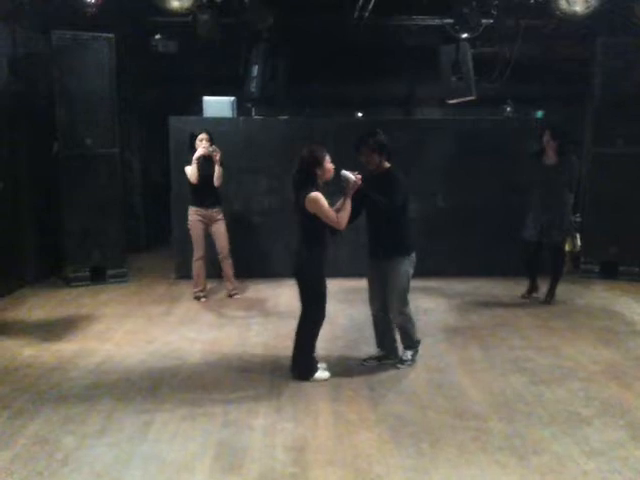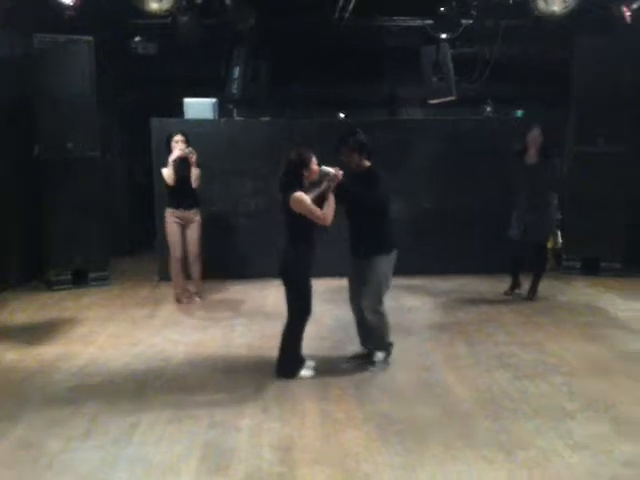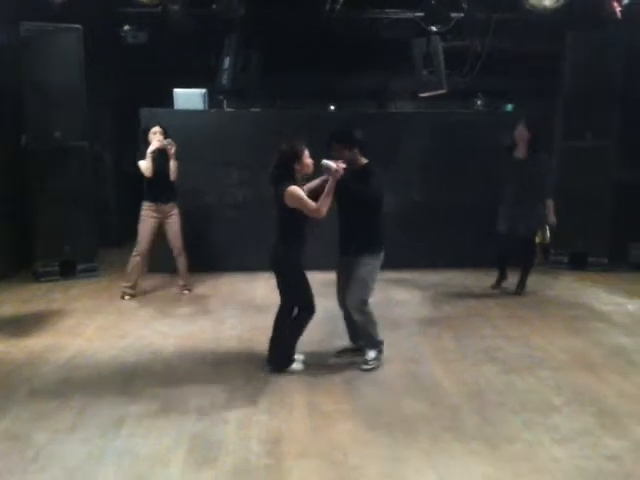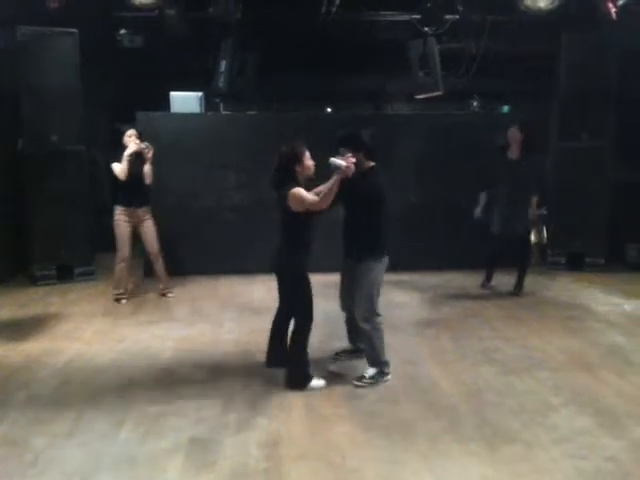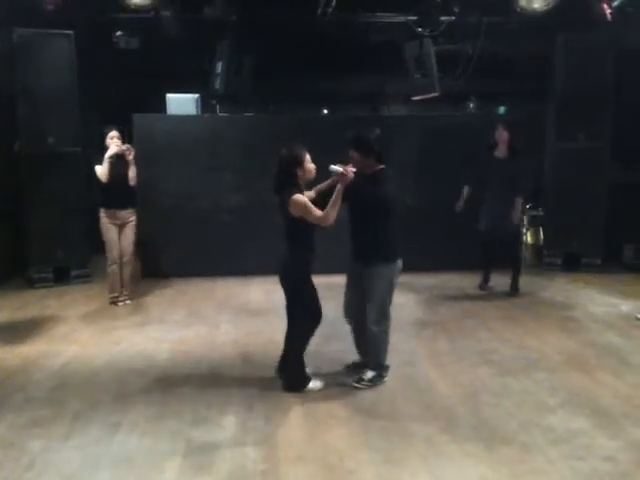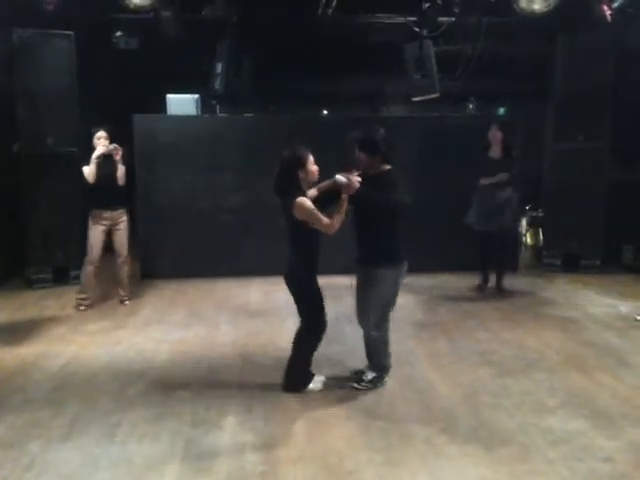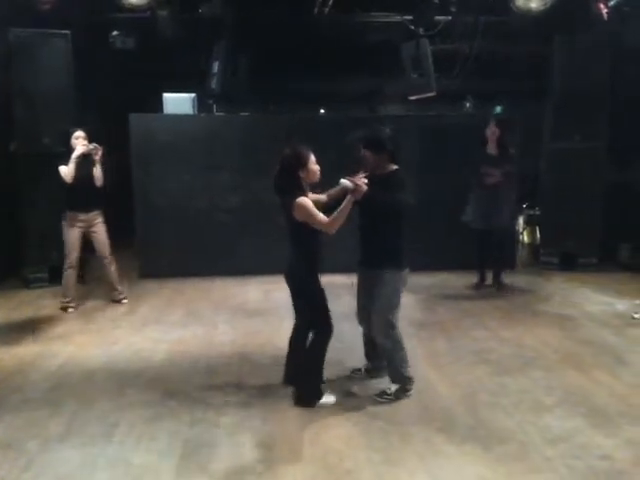
dt=0.3s
person 1, frame 1
left shoulder: (395, 180)
right shoulder: (368, 180)
left elbow: (390, 208)
right elbow: (356, 211)
left wrist: (362, 190)
left hip: (399, 254)
right hip: (376, 254)
left knee: (397, 307)
right knee: (378, 307)
left ankle: (411, 347)
right ankle: (387, 350)
person 1, frame 2
left shoulder: (375, 179)
right shoulder: (350, 180)
left elbow: (372, 203)
right elbow: (334, 205)
left wrist: (343, 186)
left hip: (380, 252)
right hip: (359, 251)
left knee: (371, 304)
right knee: (357, 304)
left ankle: (384, 347)
right ankle: (370, 347)
person 1, frame 3
left shoulder: (370, 176)
right shoulder: (346, 175)
left elbow: (369, 197)
left wrist: (342, 179)
left hip: (369, 250)
right hip: (347, 248)
left knee: (356, 301)
right knee: (345, 300)
left ankle: (374, 346)
right ankle: (358, 343)
person 1, frame 4
left shoulder: (373, 179)
right shoulder: (355, 178)
left elbow: (371, 196)
right elbow: (337, 198)
left wrist: (349, 178)
left hip: (372, 256)
right hip: (353, 253)
left knee: (366, 312)
right knee: (350, 306)
left ankle: (380, 367)
right ankle: (358, 346)
person 1, frame 5
left shoulder: (383, 181)
right shoulder: (360, 179)
left elbow: (379, 201)
right elbow: (343, 198)
left wrist: (351, 184)
left hip: (383, 261)
right hip: (361, 258)
left knee: (377, 317)
right knee: (353, 312)
left ankle: (379, 370)
right ankle: (366, 359)
person 1, frame 6
left shoulder: (391, 181)
right shoulder: (365, 179)
left elbow: (394, 206)
left wrist: (358, 193)
left hip: (388, 263)
right hip: (367, 260)
left knee: (376, 319)
right knee: (365, 317)
left ankle: (378, 370)
right ankle: (375, 365)
person 1, frame 7
left shoulder: (397, 181)
right shoulder: (372, 179)
left elbow: (397, 206)
left wrist: (365, 194)
left hip: (390, 266)
right hip: (370, 261)
left knee: (384, 324)
right knee: (367, 319)
left ankle: (402, 381)
right ankle: (375, 364)
person 2, frame 1
left shoulder: (308, 193)
right shoulder: (313, 196)
left elbow: (329, 215)
right elbow: (339, 223)
left wrist: (346, 195)
right wrist: (350, 193)
left hip: (307, 259)
right hip: (310, 262)
left knee: (309, 312)
right knee: (315, 314)
left ankle: (303, 361)
right ankle: (304, 369)
person 2, frame 2
left shoulder: (297, 193)
right shoulder: (297, 197)
left elbow: (311, 200)
right elbow: (325, 219)
left wrist: (327, 185)
right wrist: (331, 188)
left hip: (298, 260)
right hip: (296, 262)
left knee: (301, 311)
right knee: (299, 313)
left ankle: (294, 359)
right ankle: (288, 366)
person 2, frame 3
left shoulder: (290, 187)
right shoulder: (290, 191)
left elbow: (305, 190)
right elbow: (319, 211)
left wrist: (327, 177)
right wrist: (333, 181)
left hip: (286, 255)
right hip: (287, 257)
left knee: (289, 304)
right knee: (306, 307)
left ankle: (280, 353)
right ankle: (280, 359)
person 2, frame 4
left shoulder: (294, 190)
right shoulder: (294, 193)
left elbow: (314, 195)
right elbow: (320, 203)
left wrist: (337, 176)
right wrist: (340, 176)
left hip: (288, 260)
right hip: (292, 263)
left knee: (287, 310)
right knee: (304, 317)
left ankle: (277, 356)
right ankle: (299, 377)
person 2, frame 5
left shoulder: (296, 195)
right shoulder: (295, 200)
left elbow: (313, 194)
right elbow: (326, 219)
left wrist: (335, 180)
right wrist: (341, 186)
left hip: (296, 267)
right hip: (296, 269)
left knee: (311, 316)
right knee: (301, 322)
left ankle: (290, 367)
right ankle: (295, 379)
person 2, frame 6
left shoulder: (298, 196)
right shoulder: (299, 203)
left elbow: (316, 191)
right elbow: (330, 227)
left wrist: (338, 181)
right wrist: (346, 195)
left hip: (300, 271)
right hip: (302, 274)
left knee: (310, 323)
right knee: (315, 325)
left ankle: (299, 374)
right ankle: (295, 379)
person 2, frame 7
left shoulder: (301, 196)
right shoulder: (299, 202)
left elbow: (325, 198)
right elbow: (330, 226)
left wrist: (347, 186)
right wrist: (352, 197)
left hip: (300, 271)
right hip: (304, 275)
left knee: (305, 323)
right knee: (323, 329)
left ankle: (294, 373)
right ankle: (309, 392)
person 3, frame 1
left shoulder: (215, 161)
right shoulder: (190, 161)
left elbow: (217, 183)
right elbow: (193, 180)
left wrist: (217, 162)
right wrist: (195, 158)
left hip: (215, 211)
right hip: (197, 211)
left knee: (224, 251)
right knee: (199, 253)
left ankle: (232, 288)
right ankle: (199, 291)
person 3, frame 2
left shoulder: (191, 162)
right shoulder: (167, 163)
left elbow: (195, 184)
right elbow: (170, 181)
left wrist: (193, 164)
right wrist: (172, 161)
left hip: (192, 213)
right hip: (173, 213)
left knee: (194, 254)
right knee: (176, 255)
left ankle: (196, 291)
right ankle: (180, 292)
person 3, frame 3
left shoulder: (169, 154)
right shoulder: (144, 156)
left elbow: (173, 177)
right elbow: (147, 173)
left wrist: (172, 156)
right wrist: (150, 152)
left hip: (170, 207)
right hip: (150, 207)
left knee: (178, 247)
right knee: (141, 249)
left ankle: (184, 284)
right ankle: (129, 288)
person 3, frame 4
left shoulder: (142, 158)
right shoulder: (117, 159)
left elbow: (148, 181)
right elbow: (122, 176)
left wrist: (148, 160)
right wrist: (126, 155)
left hip: (144, 210)
right hip: (124, 211)
left knee: (154, 250)
right knee: (123, 254)
left ankle: (164, 286)
right ankle: (120, 292)
person 3, frame 5
left shoulder: (126, 160)
right shoulder: (100, 160)
left elbow: (132, 182)
right elbow: (103, 178)
left wrist: (131, 162)
right wrist: (107, 157)
left hip: (129, 212)
right hip: (108, 214)
left knee: (127, 255)
right knee: (113, 256)
left ankle: (125, 293)
right ankle: (115, 295)
person 3, frame 6
left shoulder: (115, 160)
right shoulder: (89, 161)
left elbow: (121, 182)
right elbow: (91, 179)
left wrist: (119, 161)
right wrist: (95, 157)
left hip: (119, 213)
right hip: (98, 215)
left knee: (123, 255)
right knee: (92, 257)
left ankle: (124, 294)
right ankle: (84, 298)
person 3, frame 7
left shoulder: (91, 161)
right shoulder: (65, 162)
left elbow: (99, 183)
right elbow: (68, 179)
left wrist: (97, 161)
right wrist: (74, 157)
left hip: (95, 215)
right hip: (73, 217)
left knee: (107, 255)
right knee: (71, 260)
left ankle: (118, 293)
right ankle: (68, 301)
person 4, frame 1
left shoulder: (567, 162)
right shoulder: (537, 160)
left elbow: (571, 189)
right elbow: (532, 186)
left wrist: (567, 210)
right wrist: (531, 208)
left hip: (558, 214)
right hip: (537, 212)
left knee: (556, 252)
right knee: (531, 250)
left ankle: (552, 290)
right ankle: (532, 285)
person 4, frame 2
left shoulder: (548, 163)
right shoulder: (519, 161)
left elbow: (552, 189)
right elbow: (516, 187)
left wrist: (552, 209)
left hip: (542, 213)
right hip: (521, 211)
left knee: (539, 249)
right knee: (517, 248)
left ankle: (534, 287)
right ankle: (515, 282)
person 4, frame 3
left shoulder: (539, 159)
right shoulder: (509, 156)
left elbow: (546, 187)
right elbow: (505, 183)
left wrist: (550, 213)
right wrist: (504, 203)
left hip: (529, 208)
right hip: (509, 206)
left knee: (527, 244)
right knee: (505, 243)
left ankle: (522, 281)
right ankle: (501, 275)
person 4, frame 4
left shoulder: (529, 160)
right shoulder: (500, 159)
left elbow: (534, 187)
right elbow: (490, 183)
left wrist: (533, 208)
right wrist: (481, 205)
left hip: (522, 209)
right hip: (501, 208)
left knee: (522, 245)
right knee: (496, 243)
left ankle: (519, 282)
right ankle: (488, 275)
person 4, frame 5
left shoulder: (515, 159)
right shoulder: (487, 157)
left elbow: (519, 187)
right elbow: (474, 179)
left wrist: (518, 209)
right wrist: (463, 198)
left hip: (509, 208)
right hip: (489, 206)
left knee: (512, 244)
right knee: (488, 243)
left ankle: (515, 282)
right ankle: (485, 278)
person 4, frame 6
left shoulder: (510, 158)
right shoulder: (481, 157)
left elbow: (514, 183)
right elbow: (475, 180)
left wrist: (503, 191)
right wrist: (494, 179)
left hip: (503, 206)
right hip: (483, 205)
left knee: (502, 243)
right knee: (483, 243)
left ankle: (499, 280)
right ankle: (484, 278)
person 4, frame 7
left shoulder: (507, 154)
left elbow: (510, 177)
right elbow: (475, 177)
left wrist: (491, 174)
right wrist: (496, 176)
left hip: (502, 201)
right hip: (481, 201)
left knee: (501, 240)
right knee: (481, 240)
left ankle: (497, 276)
right ankle: (481, 277)
